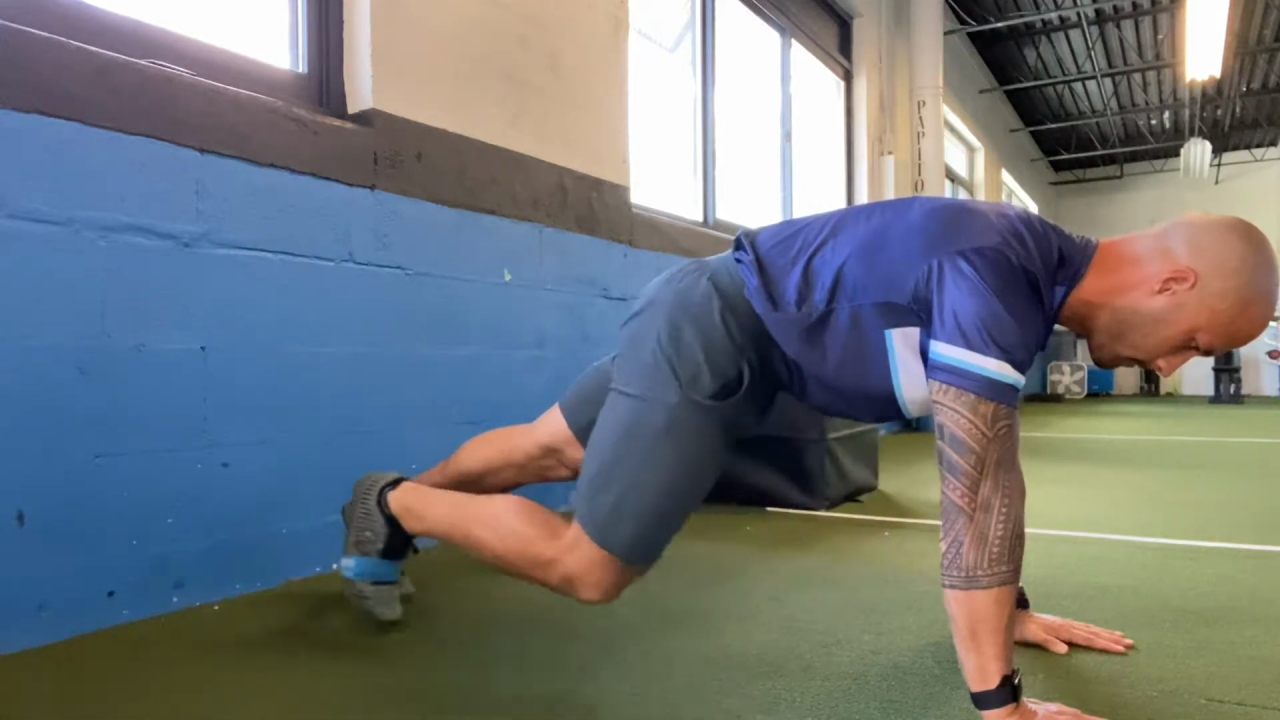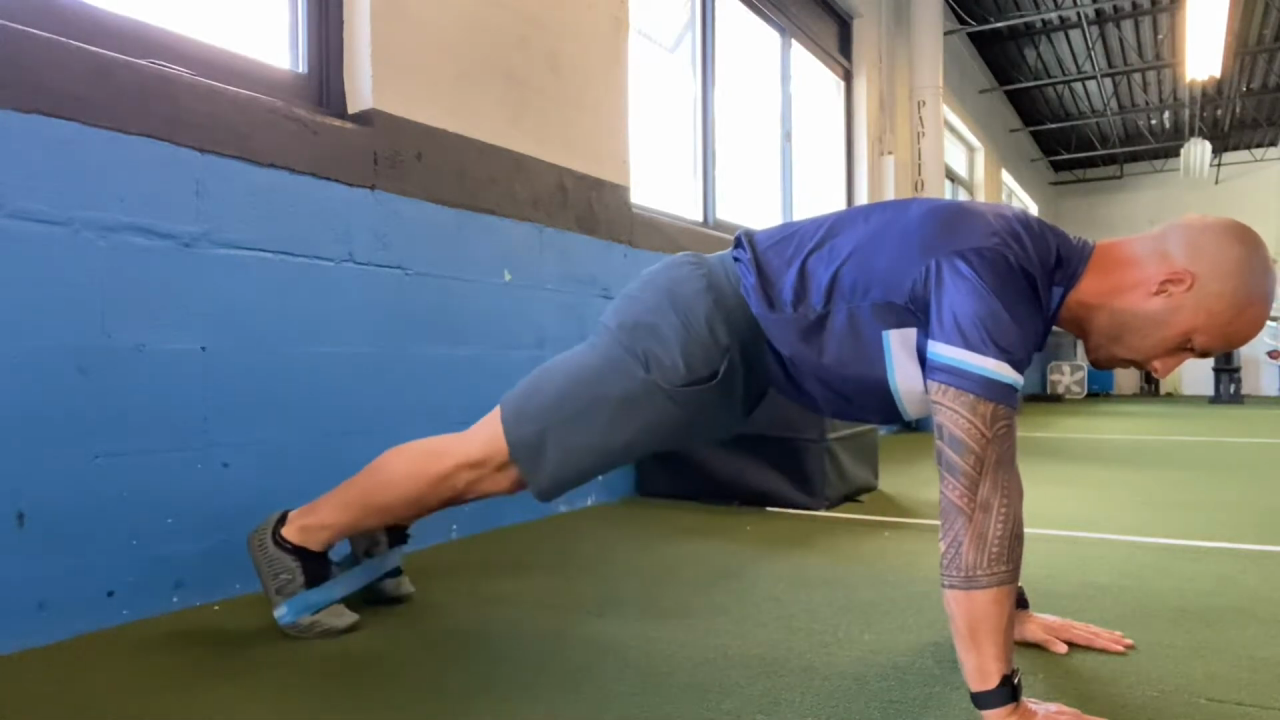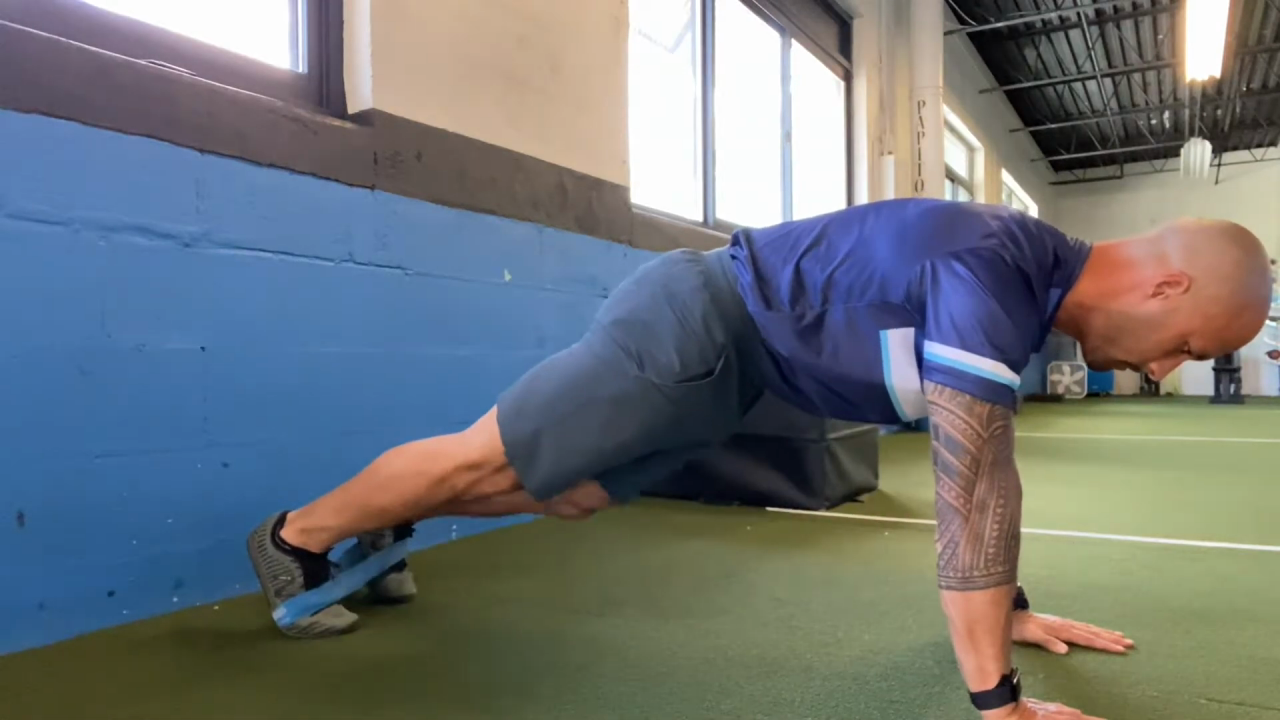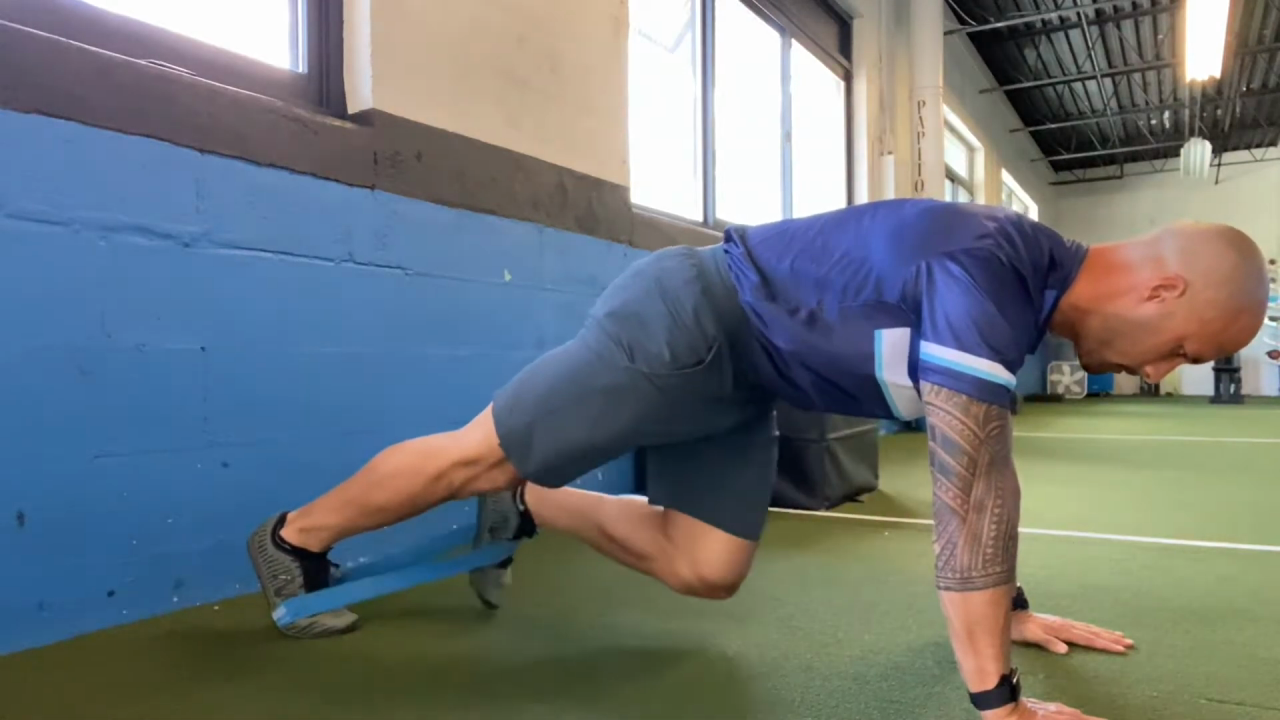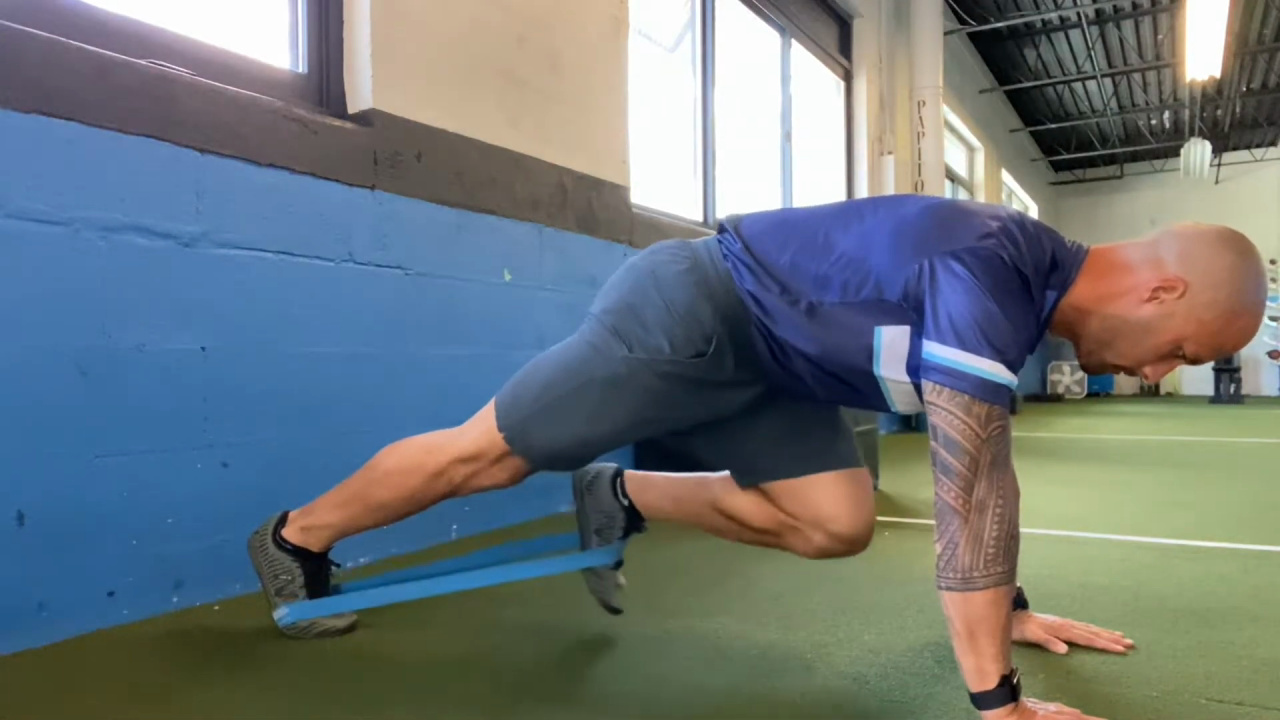
dt=0.5s
person 1, frame 1
left shoulder: (1034, 274)
right shoulder: (997, 276)
left elbow: (991, 471)
right elbow: (975, 493)
left wrist: (1011, 609)
left hip: (715, 327)
right hip: (709, 333)
left knee: (549, 450)
right knee: (588, 566)
left ankle: (400, 502)
right ankle: (394, 512)
person 1, frame 2
left shoulder: (1035, 277)
right shoulder: (995, 275)
left elbow: (989, 470)
right elbow: (974, 492)
left wrist: (1012, 611)
left hip: (716, 338)
right hip: (698, 331)
left knee: (513, 454)
right knee: (485, 457)
left ankle: (378, 528)
right ankle: (294, 538)
person 1, frame 3
left shoulder: (1028, 279)
right shoulder: (992, 276)
left elbow: (985, 474)
right elbow: (970, 491)
left wrist: (1010, 609)
left hip: (720, 352)
right hip: (693, 329)
left knee: (571, 492)
right knee: (484, 459)
left ankle: (385, 523)
right ankle: (295, 539)
person 1, frame 4
left shoulder: (1028, 284)
right shoulder: (985, 275)
left elbow: (987, 470)
right elbow: (967, 492)
left wrist: (1010, 610)
left hip: (734, 368)
right hip: (687, 322)
left knee: (708, 566)
right knee: (481, 454)
left ankle: (527, 509)
right ankle: (293, 540)
person 1, frame 5
left shoulder: (1028, 285)
right shoulder: (990, 274)
left elbow: (984, 472)
right elbow: (968, 489)
left wrist: (1010, 609)
left hip: (748, 355)
right hip: (688, 315)
left knee: (837, 520)
right knee: (486, 452)
left ankle: (623, 501)
right ankle: (295, 540)
